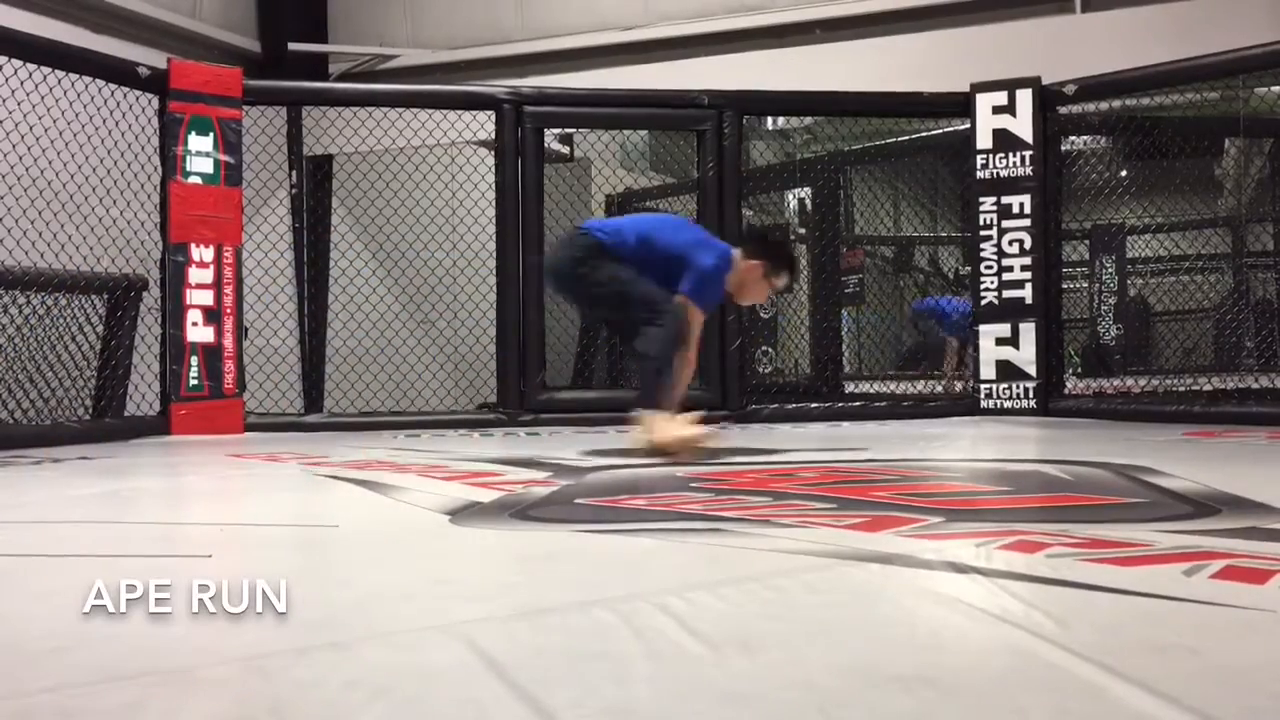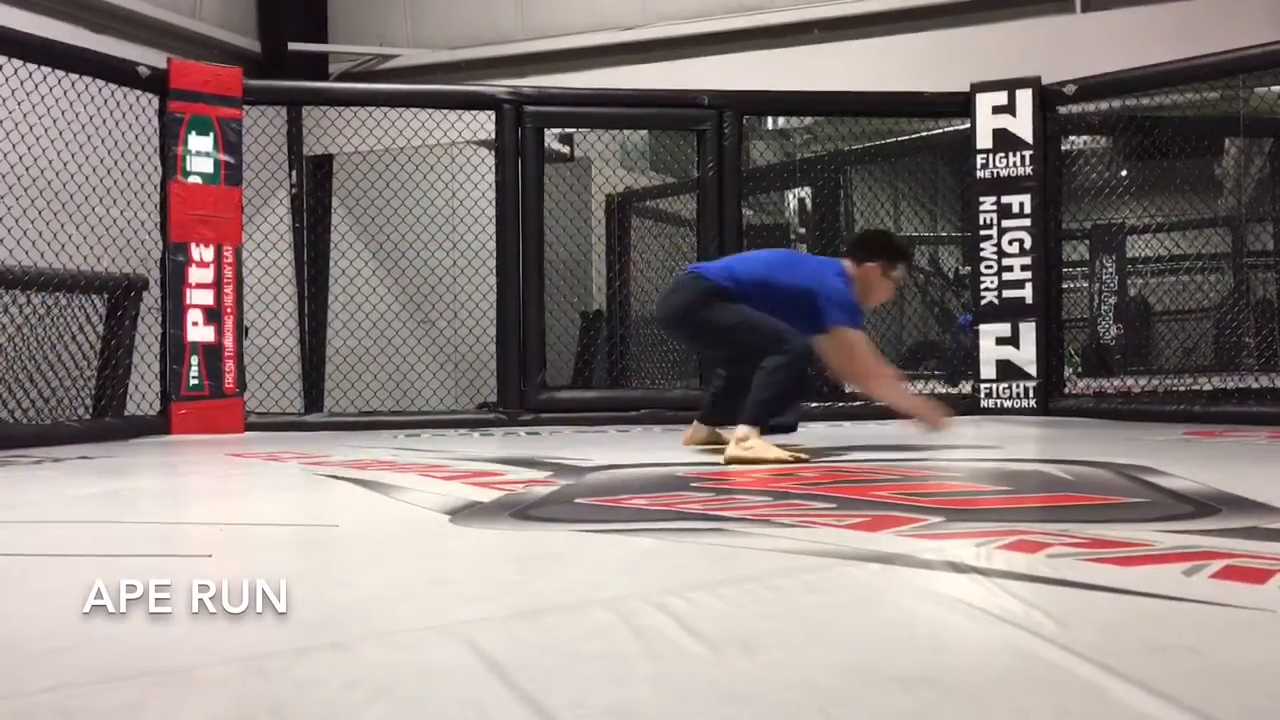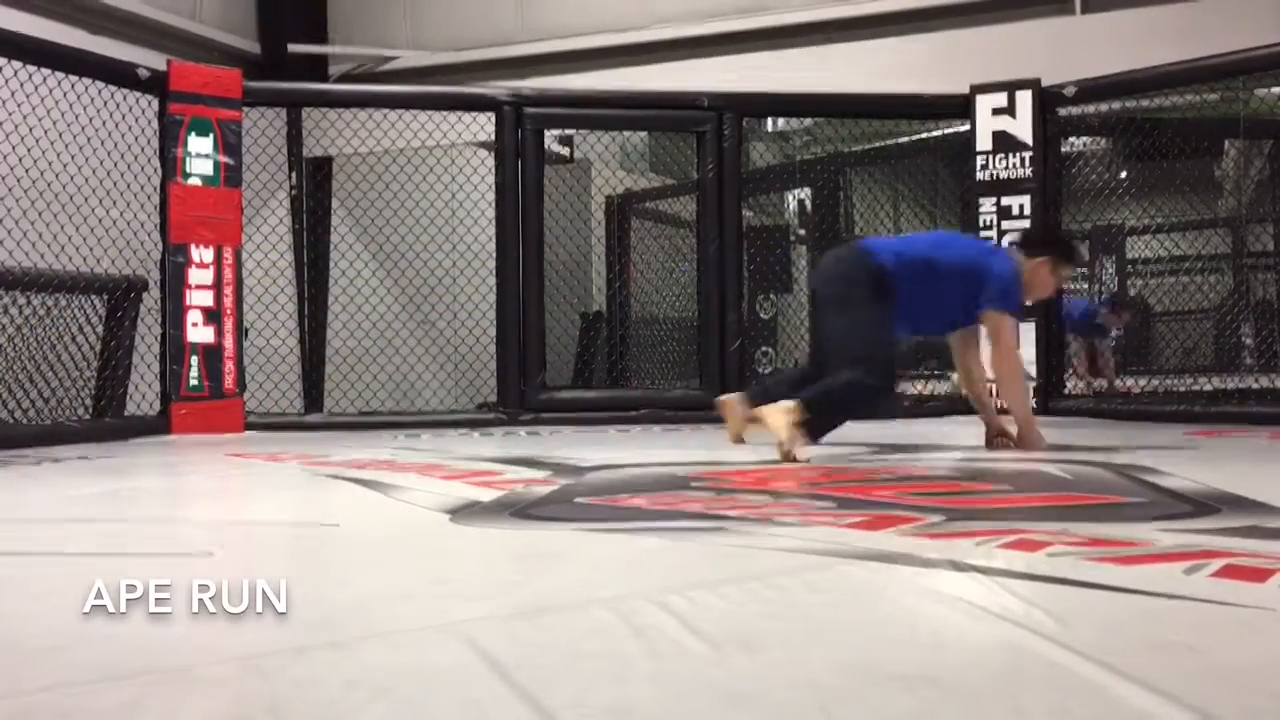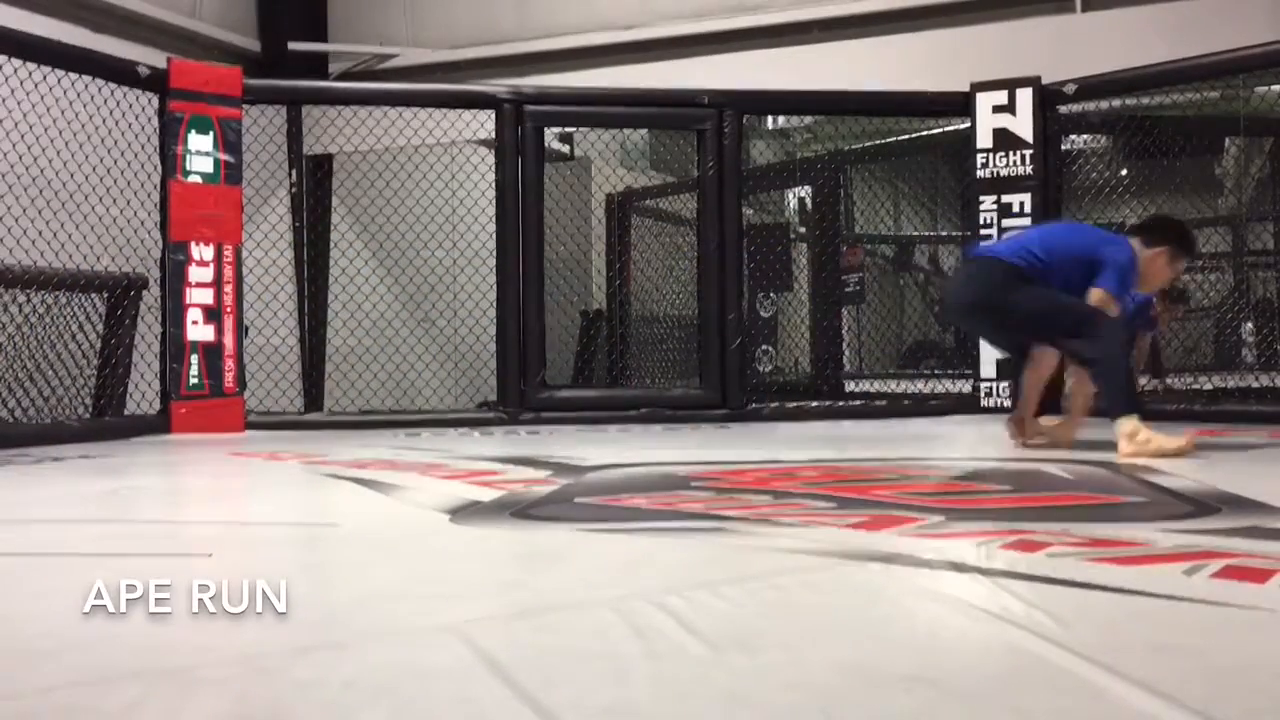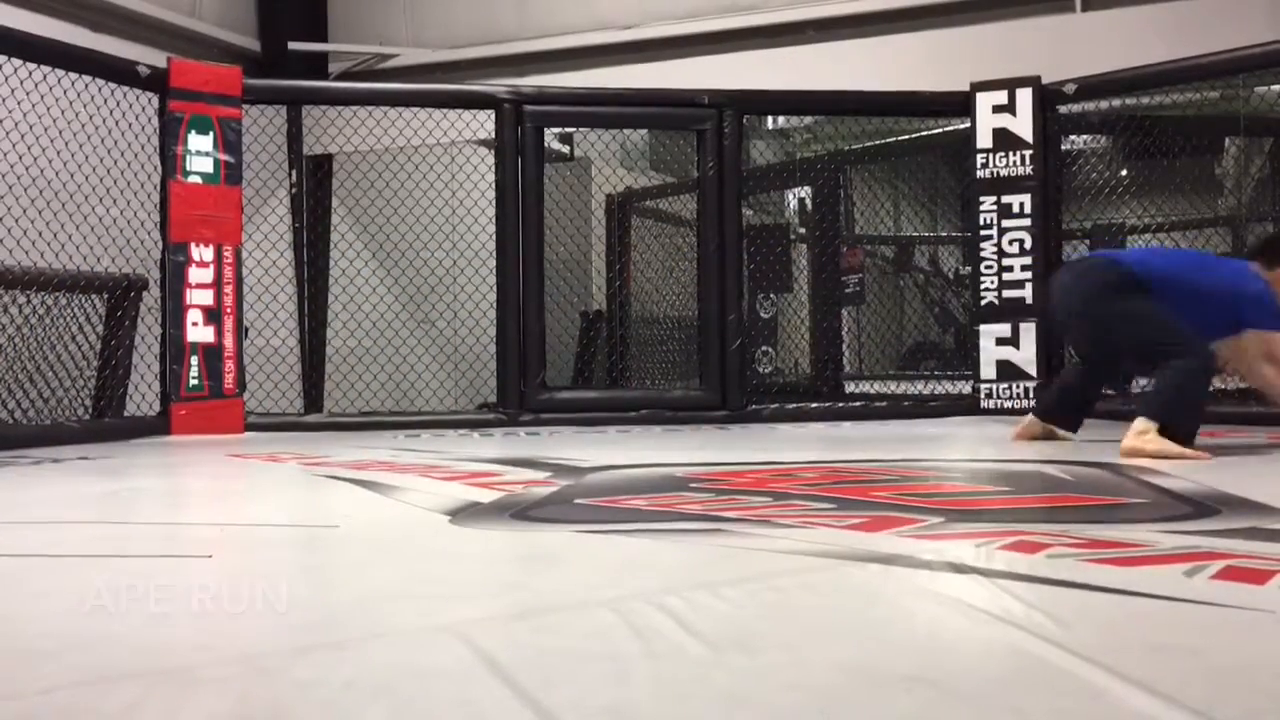
dt=0.3s
person 1, frame 1
left shoulder: (707, 254)
right shoulder: (710, 264)
left elbow: (684, 343)
right elbow: (686, 348)
right wrist: (666, 412)
left hip: (577, 259)
right hip: (581, 257)
left knee: (656, 329)
right knee: (666, 322)
left ankle: (655, 418)
right ankle: (656, 419)
person 1, frame 2
left shoulder: (823, 277)
right shoulder: (835, 288)
left elbow: (842, 363)
right elbow: (868, 369)
right wrist: (919, 406)
left hip: (683, 301)
right hip: (695, 302)
left knee: (751, 358)
right knee: (790, 351)
left ankle: (704, 426)
right ankle: (745, 438)
person 1, frame 3
left shoulder: (972, 268)
right shoulder: (1005, 274)
left elbow: (968, 358)
right elbow: (1007, 363)
left wrist: (991, 420)
right wrist: (1028, 427)
left hip: (836, 271)
right hip: (854, 281)
left knee: (825, 369)
right knee: (874, 378)
left ankle: (744, 403)
right ankle: (788, 413)
person 1, frame 4
left shoulder: (1094, 251)
right shoulder: (1121, 258)
left elbow: (1051, 336)
right elbow: (1100, 332)
left hip: (965, 286)
right hip: (993, 286)
left knee: (1035, 338)
right knee: (1110, 333)
left ankle: (1023, 420)
right ankle: (1130, 432)
person 1, frame 5
left shoulder: (1224, 276)
right shoulder: (1252, 289)
left hip: (1074, 286)
right hip: (1095, 291)
left knee: (1100, 364)
right knee: (1191, 361)
left ankle: (1039, 421)
right ankle: (1144, 432)
